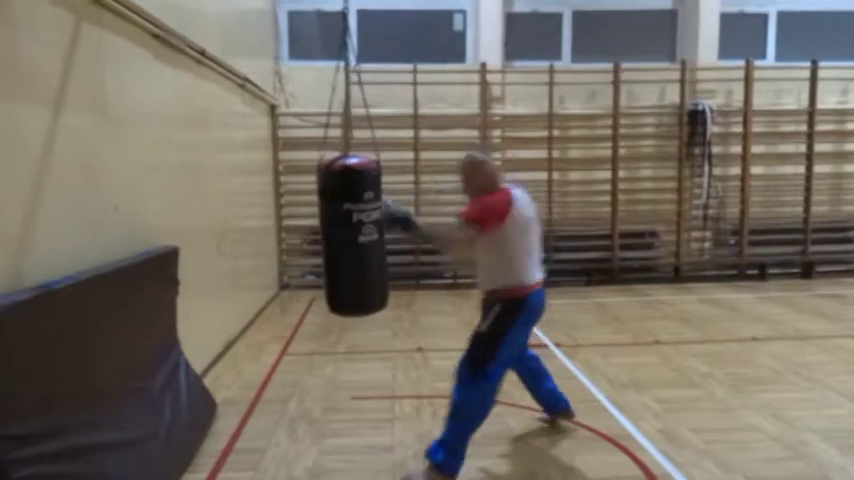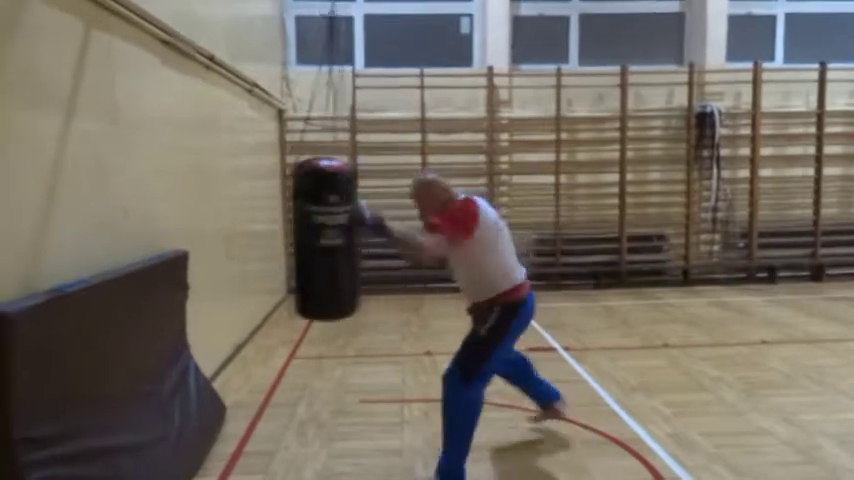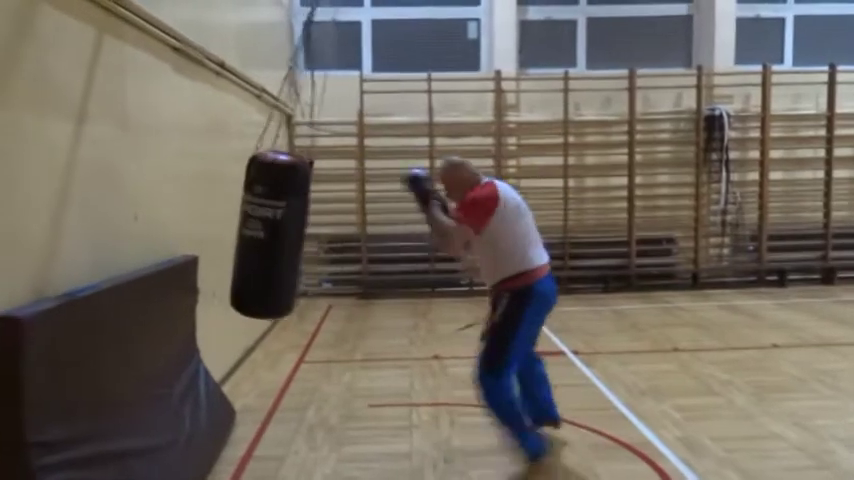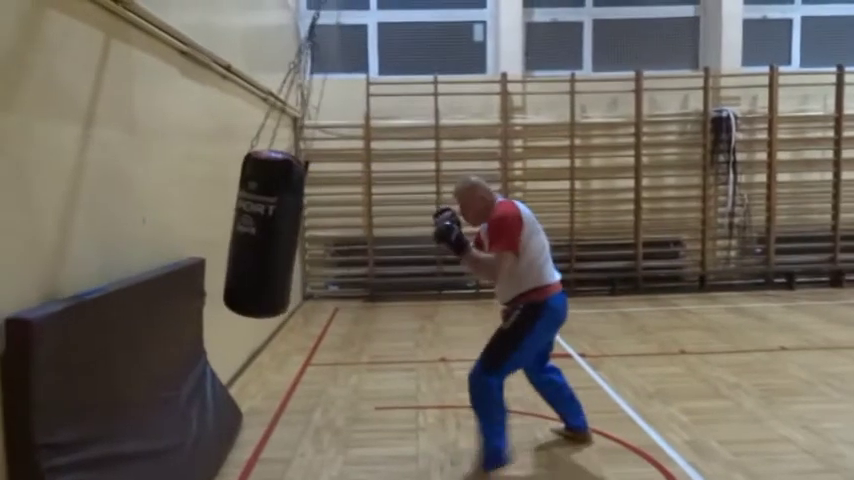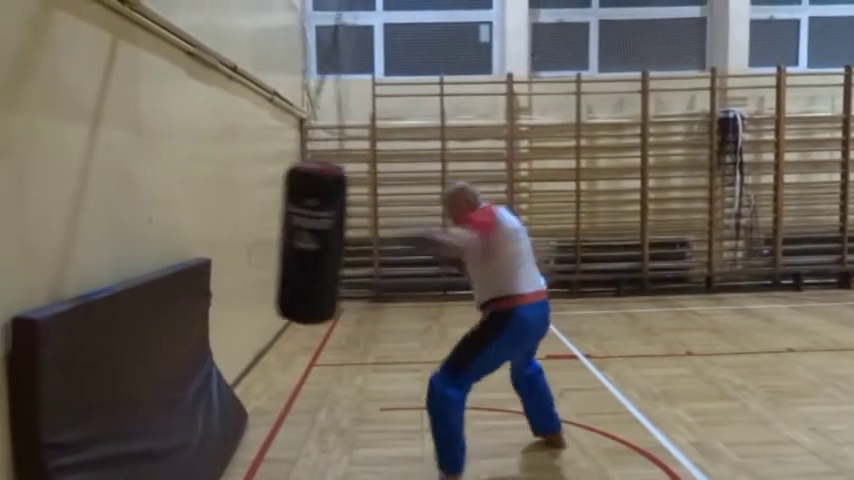
dt=0.3s
person 1, frame 1
left shoulder: (498, 202)
right shoulder: (516, 197)
left elbow: (455, 238)
left wrist: (410, 223)
left hip: (513, 302)
right hip: (527, 296)
left knee: (476, 375)
right knee: (518, 355)
right ankle: (559, 407)
person 1, frame 2
left shoulder: (466, 211)
right shoulder: (463, 207)
left elbow: (427, 248)
right elbow: (432, 251)
left wrist: (384, 226)
left hip: (507, 306)
right hip: (510, 300)
left knee: (460, 381)
right knee: (500, 354)
right ankle: (549, 400)
person 1, frame 3
left shoulder: (482, 196)
right shoulder: (491, 192)
left elbow: (452, 243)
right elbow: (460, 239)
left wrist: (430, 205)
right wrist: (436, 209)
left hip: (522, 292)
right hip: (537, 286)
left knee: (494, 375)
right knee: (522, 355)
left ankle: (537, 450)
right ankle: (544, 415)
person 1, frame 4
left shoulder: (505, 214)
right shoulder: (493, 222)
left elbow: (496, 272)
right elbow: (482, 267)
left wrist: (461, 246)
right wrist: (459, 242)
left hip: (536, 307)
right hip: (548, 303)
left knee: (485, 377)
right knee: (538, 366)
left ankle: (494, 458)
right ankle: (578, 428)
person 1, frame 5
left shoulder: (484, 217)
right shoulder: (498, 218)
left elbow: (462, 244)
left wrist: (433, 237)
right wrist: (447, 242)
left hip: (509, 316)
right hip: (537, 310)
left knee: (445, 385)
right knee: (525, 368)
right ankle: (552, 431)
